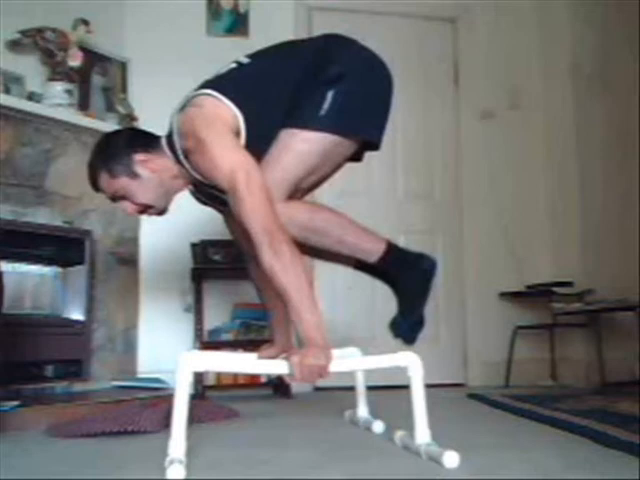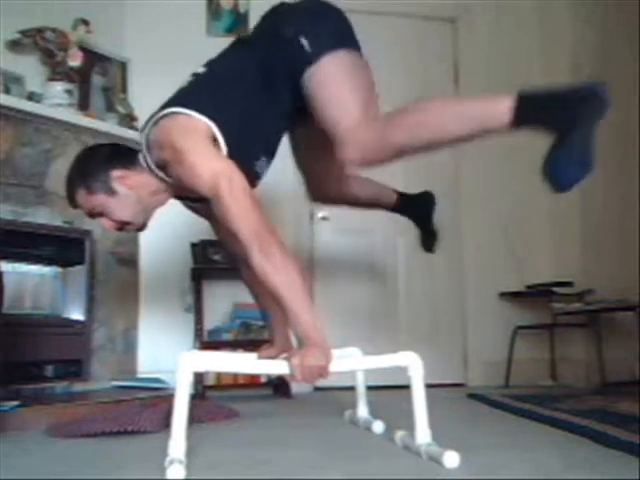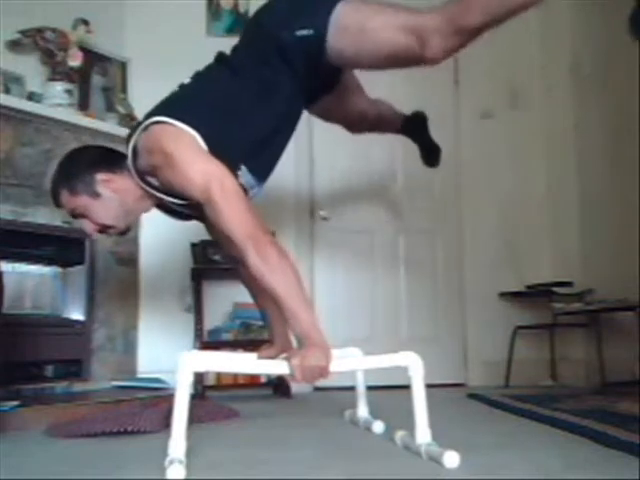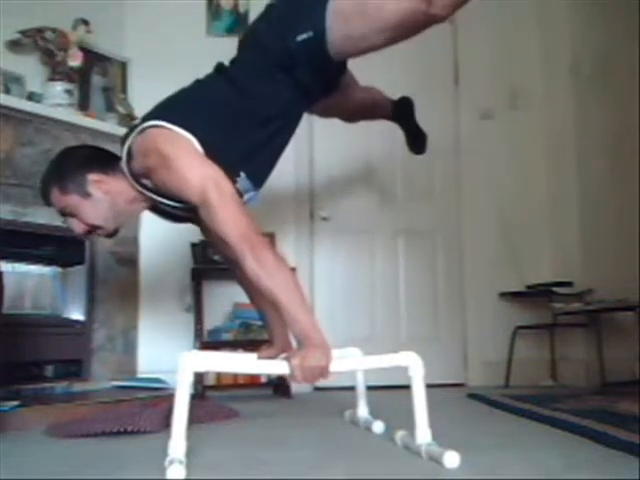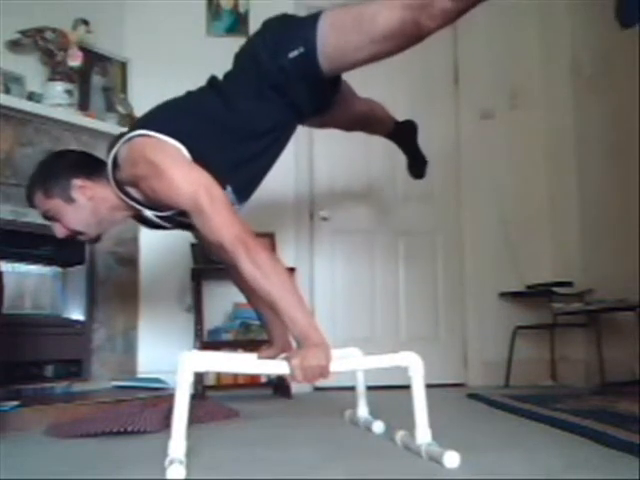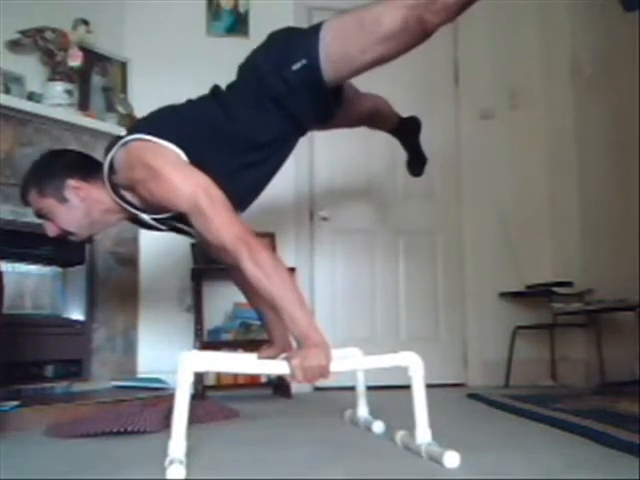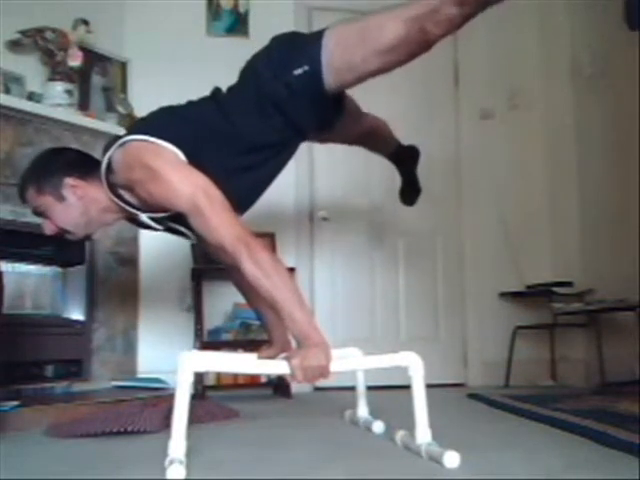
dt=0.5s
person 1, frame 1
left shoulder: (201, 139)
right shoulder: (198, 174)
left elbow: (271, 240)
right elbow: (254, 249)
left wrist: (315, 342)
right wrist: (281, 338)
right hip: (325, 86)
left knee: (269, 211)
right knee: (270, 210)
left ankle: (395, 262)
right ankle: (394, 266)
person 1, frame 2
left shoulder: (179, 149)
right shoulder: (188, 184)
left elbow: (260, 246)
right elbow: (246, 255)
left wrist: (312, 341)
right wrist: (281, 338)
right hip: (284, 69)
left knee: (361, 143)
right knee: (327, 186)
left ankle: (549, 108)
right ankle: (411, 204)
person 1, frame 3
left shoulder: (165, 156)
right shoulder: (169, 196)
left elbow: (256, 246)
right elbow: (244, 252)
left wrist: (316, 343)
right wrist: (281, 338)
right hip: (287, 66)
left knee: (430, 42)
right knee: (357, 117)
right ankle: (410, 126)
person 1, frame 4
left shoulder: (158, 156)
right shoulder: (167, 196)
left elbow: (251, 248)
right elbow: (239, 254)
left wrist: (313, 342)
right wrist: (280, 339)
left hip: (292, 38)
right hip: (283, 61)
right knee: (353, 107)
right ankle: (398, 111)
person 1, frame 5
left shoulder: (146, 166)
right shoulder: (148, 205)
left elbow: (245, 249)
right elbow: (232, 256)
left wrist: (312, 342)
right wrist: (279, 338)
left hip: (285, 57)
right hip: (280, 84)
right knee: (355, 116)
right ankle: (400, 133)
person 1, frame 6
left shoulder: (143, 168)
right shoulder: (143, 205)
left elbow: (244, 248)
right elbow: (232, 257)
left wrist: (312, 340)
right wrist: (280, 338)
left hip: (290, 71)
right hip: (282, 94)
right knee: (360, 111)
right ankle: (403, 129)
person 1, frame 7
left shoulder: (138, 169)
right shoulder: (135, 201)
left elbow: (239, 245)
right elbow: (233, 253)
left wrist: (313, 342)
right wrist: (281, 337)
left hip: (289, 72)
right hip: (279, 104)
right knee: (358, 128)
right ankle: (400, 157)
